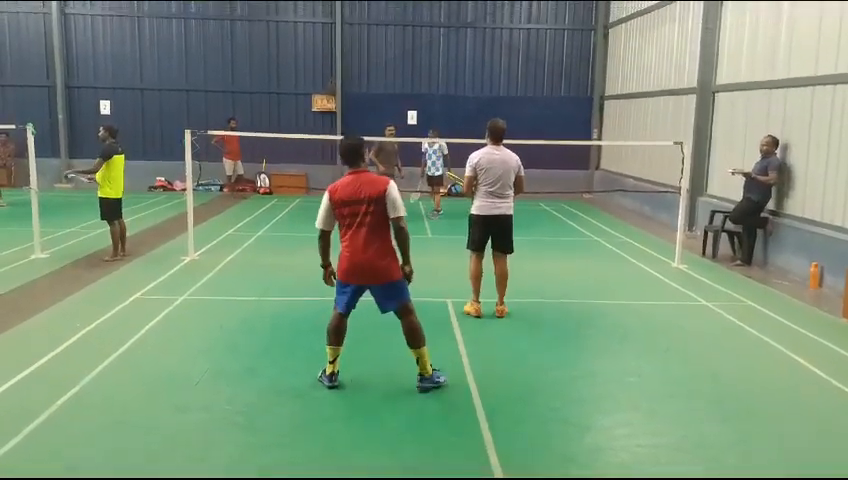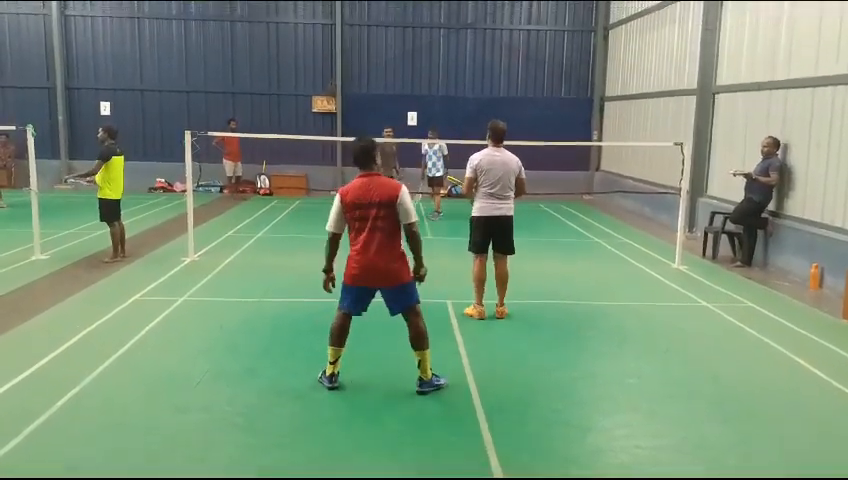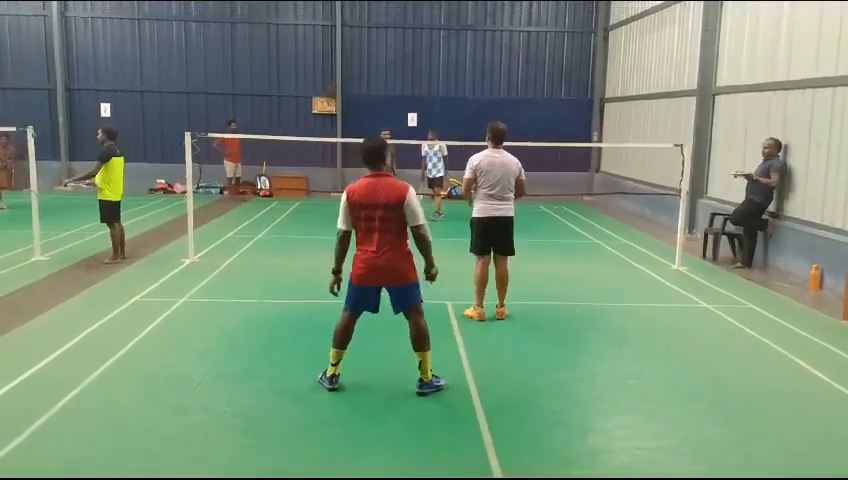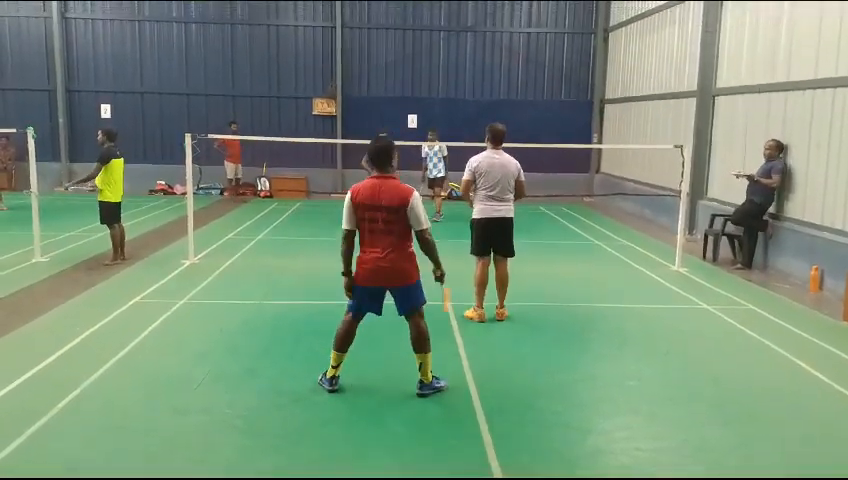
dt=0.1s
person 1, frame 1
left shoulder: (333, 191)
right shoulder: (384, 184)
left elbow: (323, 234)
right elbow: (400, 227)
left wrist: (326, 265)
right wrist: (406, 261)
left hip: (349, 266)
right hip: (383, 265)
left knee: (340, 314)
right knee: (407, 314)
left ankle: (330, 372)
right ankle: (426, 374)
person 1, frame 2
left shoulder: (344, 193)
right shoulder: (397, 189)
left elbow: (333, 236)
right elbow: (412, 232)
left wrist: (328, 269)
right wrist: (419, 263)
left hip: (358, 269)
right hip: (393, 268)
left knee: (343, 315)
right knee: (414, 317)
left ankle: (331, 372)
right ankle: (425, 377)
person 1, frame 3
left shoulder: (351, 192)
right shoulder: (404, 190)
left elbow: (343, 236)
right elbow: (420, 233)
left wrist: (336, 271)
right wrist: (430, 263)
left hip: (365, 268)
right hip: (400, 267)
left knee: (348, 317)
right knee: (416, 317)
left ankle: (331, 374)
right ankle: (426, 378)
person 1, frame 4
left shoulder: (355, 193)
right shoulder: (408, 194)
left elbow: (347, 238)
right elbow: (424, 237)
left wrist: (347, 274)
right wrist: (437, 266)
left hip: (367, 270)
right hip: (403, 270)
left knee: (351, 318)
right knee: (416, 319)
left ankle: (331, 375)
right ankle: (426, 380)
person 2, frame 1
left shoulder: (476, 156)
right shoulder: (514, 158)
left elbow: (467, 189)
right elbow: (520, 189)
left hip: (481, 213)
right hip: (505, 214)
left knee: (476, 257)
right knee: (501, 259)
left ankle: (475, 303)
right ankle: (500, 305)
person 2, frame 2
left shoulder: (477, 158)
right shoulder: (514, 160)
left elbow: (467, 190)
right elbow: (521, 191)
left hip: (482, 214)
right hip: (505, 215)
left knee: (479, 260)
right knee: (501, 261)
left ankle: (478, 307)
right ankle: (500, 306)
person 2, frame 3
left shoulder: (476, 159)
right shoulder: (514, 162)
left elbow: (465, 191)
right elbow: (521, 192)
left hip: (482, 215)
right hip: (506, 216)
left knee: (482, 261)
right knee: (501, 262)
left ankle: (478, 308)
right ankle: (500, 307)
person 2, frame 4
left shoulder: (476, 160)
right shoulder: (513, 163)
left elbow: (464, 191)
right elbow: (521, 194)
left wrist: (474, 201)
left hip: (482, 216)
right hip: (506, 217)
left knee: (482, 262)
right knee: (501, 263)
left ankle: (479, 309)
right ankle: (501, 308)
person 3, frame 1
left shoulder: (107, 148)
right shoulder: (118, 148)
left elbow: (95, 169)
left wrist: (74, 171)
right wrist: (97, 178)
left hip: (108, 192)
right hip: (117, 191)
left knee: (112, 221)
right knee: (119, 219)
left ankle: (115, 253)
right ankle: (123, 249)
person 3, frame 2
left shoulder: (106, 150)
right shoulder: (118, 150)
left elbow: (94, 171)
left wrist: (74, 176)
right wrist: (96, 180)
left hip: (107, 193)
right hip: (116, 192)
left knee: (112, 223)
right knee: (118, 221)
left ankle: (115, 254)
right ankle: (122, 251)
person 3, frame 3
left shoulder: (106, 151)
right shoulder: (117, 151)
left elbow: (94, 172)
left wrist: (73, 180)
right wrist: (96, 182)
left hip: (108, 195)
right hip: (116, 193)
left knee: (112, 224)
right knee: (117, 222)
left ankle: (115, 256)
right ankle: (122, 252)
person 3, frame 4
left shoulder: (105, 152)
right shoulder: (117, 152)
left elbow: (94, 174)
left wrist: (73, 183)
right wrist: (98, 185)
left hip: (108, 196)
right hip: (116, 194)
left knee: (112, 225)
right knee: (118, 224)
left ankle: (116, 257)
right ankle: (122, 253)
person 4, frame 1
left shoulder: (774, 161)
right shoulder: (763, 159)
left elbow: (772, 180)
left wrist: (753, 176)
right wrist: (744, 173)
left hip: (757, 198)
right hip: (751, 197)
left knee: (734, 217)
right knee: (748, 228)
left ankle: (764, 222)
right ankle: (745, 259)
person 4, frame 2
left shoulder: (775, 162)
right shoulder: (765, 160)
left elbow: (774, 181)
left wrist: (754, 177)
right wrist: (746, 175)
left hip: (758, 199)
right hip: (752, 198)
left knee: (735, 217)
right knee: (749, 229)
left ankle: (764, 223)
right ankle: (745, 260)
person 4, frame 3
left shoulder: (776, 164)
right shoulder: (766, 162)
left elbow: (774, 182)
left wrist: (755, 178)
right wrist: (746, 176)
left hip: (759, 200)
right hip: (753, 199)
left knee: (735, 218)
right knee: (749, 231)
left ankle: (764, 224)
right ankle: (746, 261)
person 4, frame 4
left shoulder: (778, 165)
right shoulder: (768, 163)
left elbow: (775, 183)
left wrist: (756, 178)
right wrist: (748, 176)
left hip: (759, 201)
right hip: (754, 200)
left knee: (735, 218)
right knee: (750, 232)
left ankle: (763, 225)
right ankle: (746, 263)
